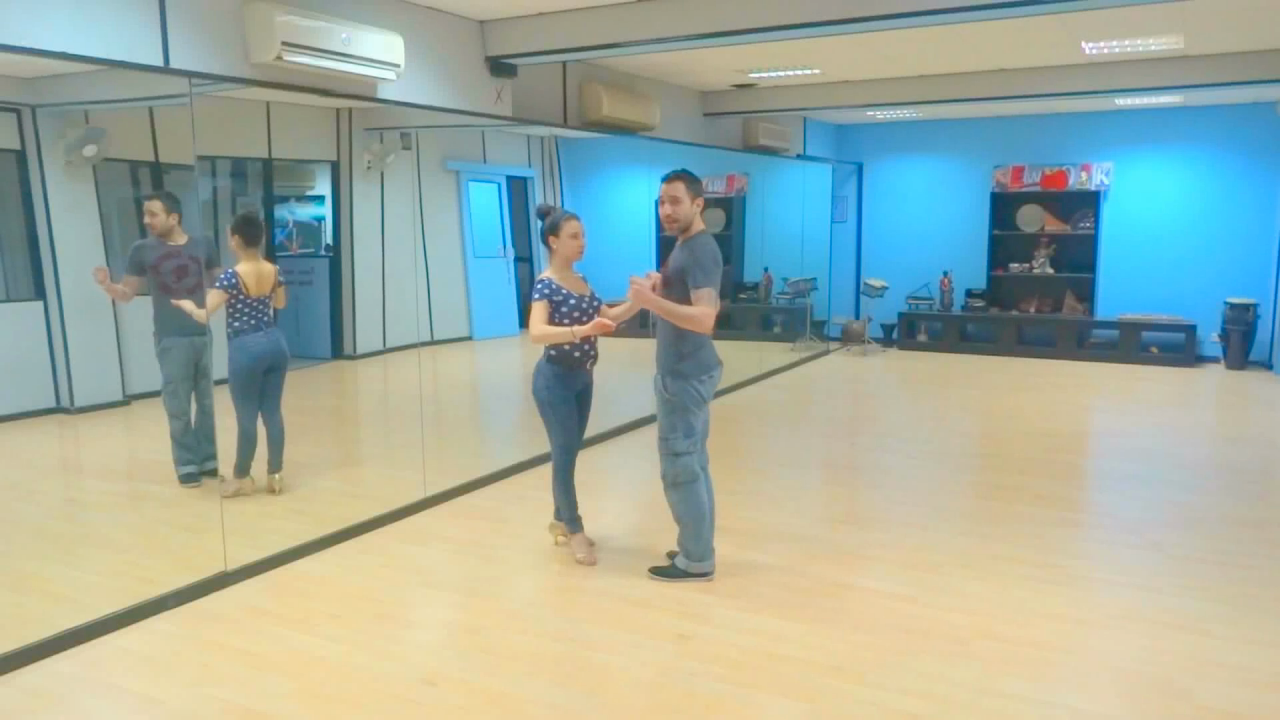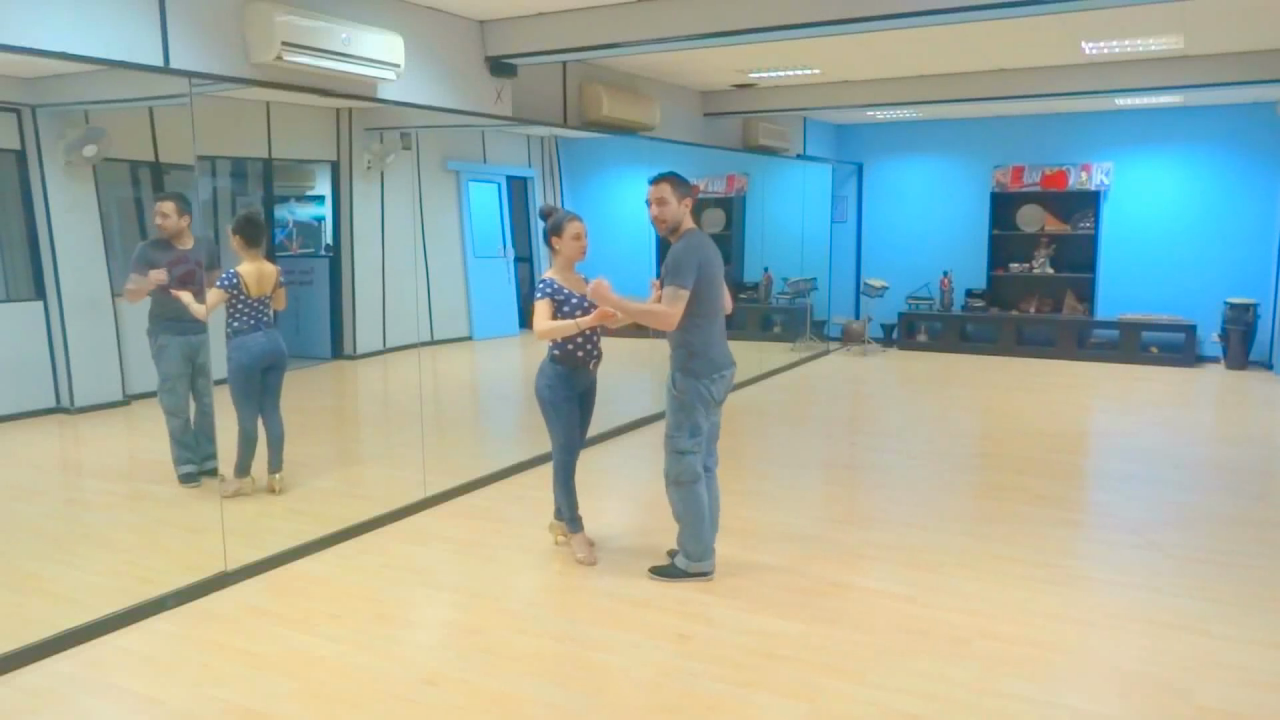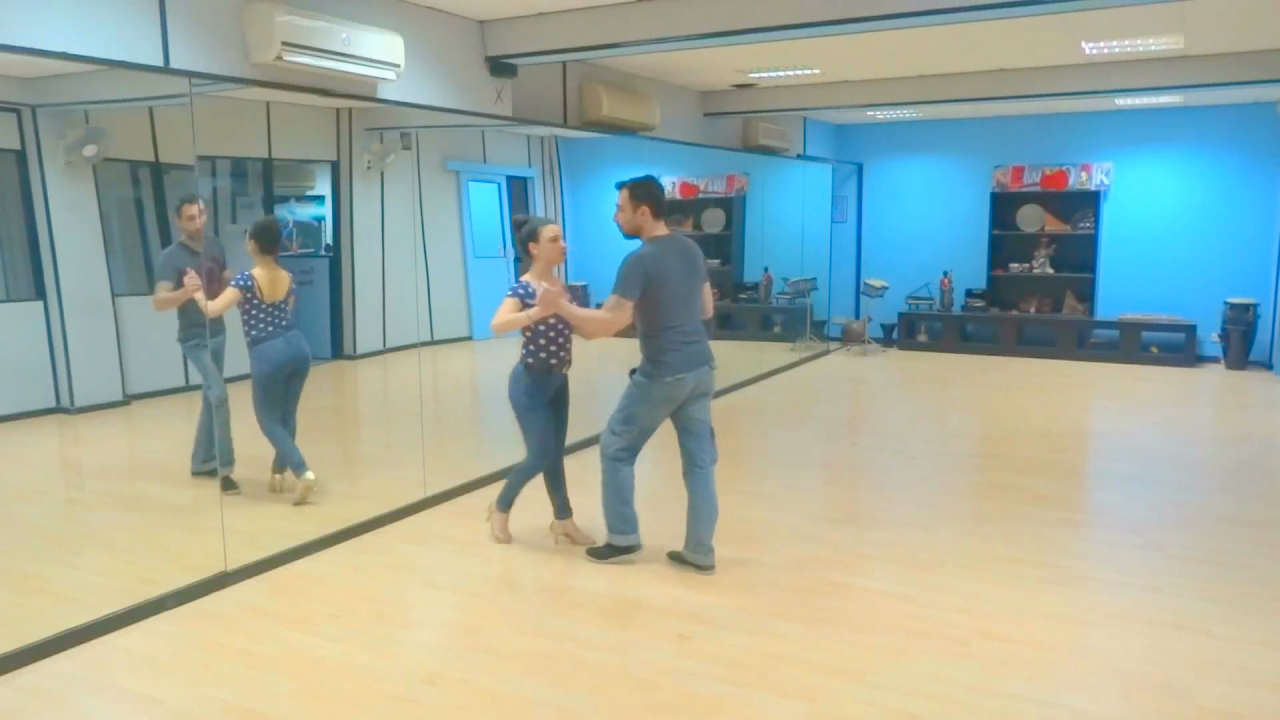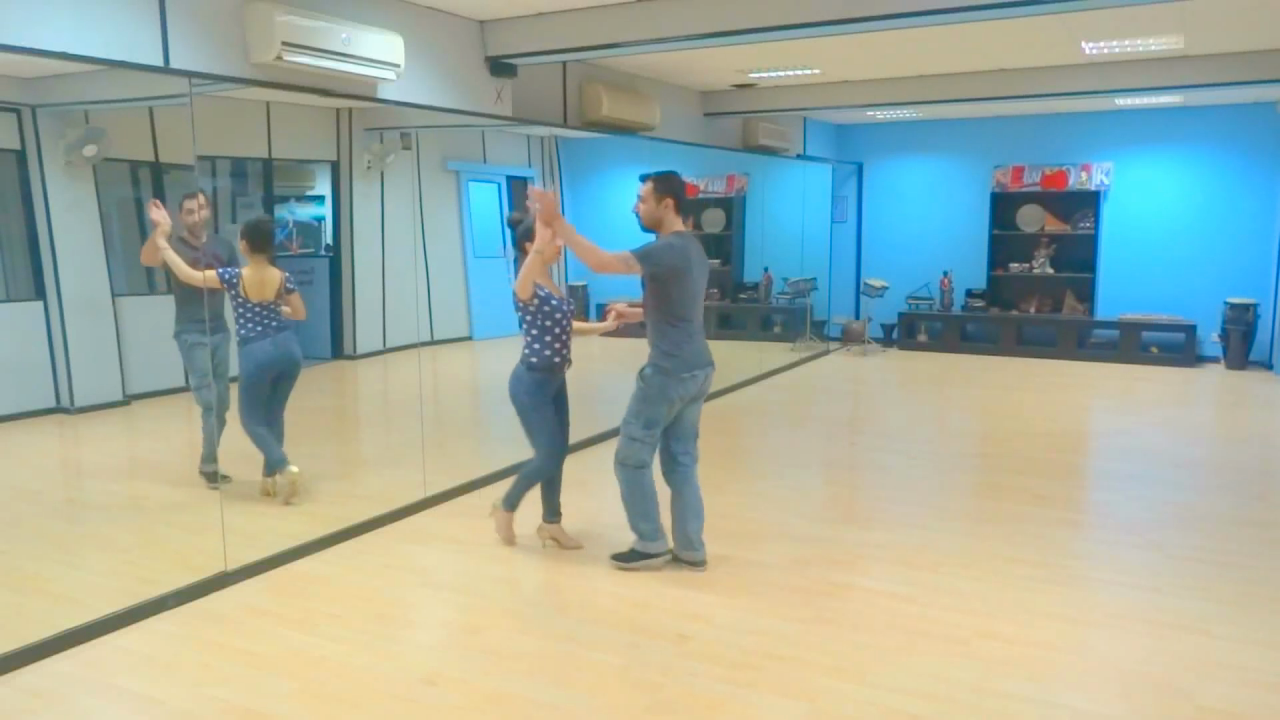
dt=1s
person 1, frame 1
left shoulder: (700, 250)
right shoulder: (684, 246)
left elbow: (704, 319)
left wrist: (653, 301)
right wrist: (661, 287)
left hip: (686, 375)
right hip: (683, 371)
left knee: (679, 467)
right knee: (692, 464)
left ankle: (696, 560)
right ankle: (696, 548)
person 1, frame 2
left shoulder: (685, 251)
right shoulder: (704, 246)
left elbow: (668, 317)
right elbow: (726, 305)
left wrist: (612, 300)
right wrist: (668, 296)
left hip: (696, 374)
right hip: (715, 368)
left knee: (683, 467)
right knee: (702, 464)
left ankle: (695, 560)
right ankle: (698, 548)
person 1, frame 3
left shoulder: (639, 261)
right shoulder: (691, 249)
left elbow: (608, 324)
left wrist: (560, 305)
left hip: (661, 376)
right hip: (700, 370)
left knee: (616, 449)
right knee: (700, 462)
left ankle: (624, 538)
right ankle: (700, 551)
person 1, frame 4
left shoulder: (667, 250)
right shoulder: (691, 248)
left elbow: (601, 262)
left wrist: (557, 223)
right wrist: (638, 313)
left hip: (669, 372)
right hip: (697, 369)
left knee: (632, 456)
right knee: (681, 459)
left ankle: (649, 543)
right ankle: (690, 548)
person 2, frame 1
left shoulder: (581, 281)
right shoulder: (546, 285)
left elbow: (608, 318)
right elbow: (537, 332)
right wrist: (583, 330)
left hip: (582, 378)
right hip: (556, 379)
left knee: (570, 452)
right knee: (564, 454)
left ankle: (560, 521)
right ankle: (573, 529)
person 2, frame 2
left shoulder: (583, 281)
right shoulder: (548, 284)
left elbow: (611, 320)
right elbow: (541, 329)
right wrist: (587, 321)
left hip: (586, 378)
right hip: (558, 379)
left knee: (572, 452)
right knee: (565, 455)
left ankle: (561, 521)
right ankle: (574, 530)
person 2, frame 3
left shoulder: (559, 286)
right shoulder: (523, 288)
right elbow: (497, 324)
right wrist: (537, 312)
left hip: (556, 381)
right hip: (531, 382)
left knee: (552, 453)
right knee: (541, 455)
left ankle: (563, 520)
right ankle: (500, 508)
person 2, frame 4
left shoulder: (553, 285)
right shoulder: (528, 288)
right elbow: (523, 284)
left wrist: (604, 326)
right wrist: (541, 245)
left hip: (554, 381)
right hip: (532, 382)
left knee: (557, 452)
right knee: (547, 457)
left ankle: (551, 523)
right ankle: (505, 507)
person 3, frame 1
left shoulder: (204, 246)
right shoulder: (142, 250)
right elbow: (127, 293)
right wrist: (107, 284)
left hip: (202, 334)
right hip: (171, 339)
left knee: (205, 401)
right knee: (178, 405)
left ankle: (207, 460)
right ankle: (186, 465)
person 3, frame 2
left shoulder: (207, 247)
right shoulder: (148, 251)
left elbow: (215, 286)
right elbow: (129, 295)
right wrist: (148, 284)
left hip: (199, 334)
right hip: (167, 336)
left knee: (205, 400)
right knee: (176, 404)
left ankle: (206, 460)
right ankle: (186, 464)
person 3, frame 3
left shoulder: (215, 246)
right shoulder: (171, 257)
right elbow: (159, 302)
right wrist: (185, 291)
left hip: (217, 333)
right hip: (195, 339)
left knee: (212, 400)
right knee: (218, 398)
left ankle: (202, 463)
right ankle: (224, 469)
person 3, frame 4
left shoulder: (223, 246)
right shoulder: (173, 245)
right elbow: (147, 259)
right wrist: (161, 230)
left hip: (220, 332)
right hip: (191, 334)
left knee: (221, 402)
right knee: (209, 399)
left ankle: (210, 461)
right ankle: (211, 464)
person 4, frame 1
left shoulder: (231, 276)
right shoulder: (274, 271)
left elbow: (204, 315)
left wrist: (187, 305)
left hip: (246, 349)
right hip: (275, 344)
left knee: (247, 418)
right knee: (273, 412)
left ankle: (242, 477)
right ankle: (275, 475)
person 4, frame 2
left shoulder: (233, 277)
right shoulder: (275, 272)
left elbow: (203, 313)
left wrist: (186, 299)
left hip: (245, 349)
right hip: (274, 344)
left knee: (247, 417)
right knee: (272, 412)
left ankle: (243, 477)
right ankle: (275, 475)
person 4, frame 3
left shoulder: (246, 279)
right shoulder: (288, 279)
left elbow: (213, 310)
left wrist: (197, 293)
left hip: (267, 354)
right hip: (297, 346)
left knee: (268, 419)
right knee: (287, 415)
left ankle: (303, 472)
right ankle: (279, 474)
person 4, frame 4
left shoulder: (234, 277)
right shoulder: (283, 278)
left elbow: (187, 275)
right elbow: (300, 314)
left wrist: (162, 242)
left hip: (256, 354)
right hip: (287, 348)
left knee: (252, 421)
right knee: (273, 415)
left ankle: (286, 468)
right ankle: (271, 476)
